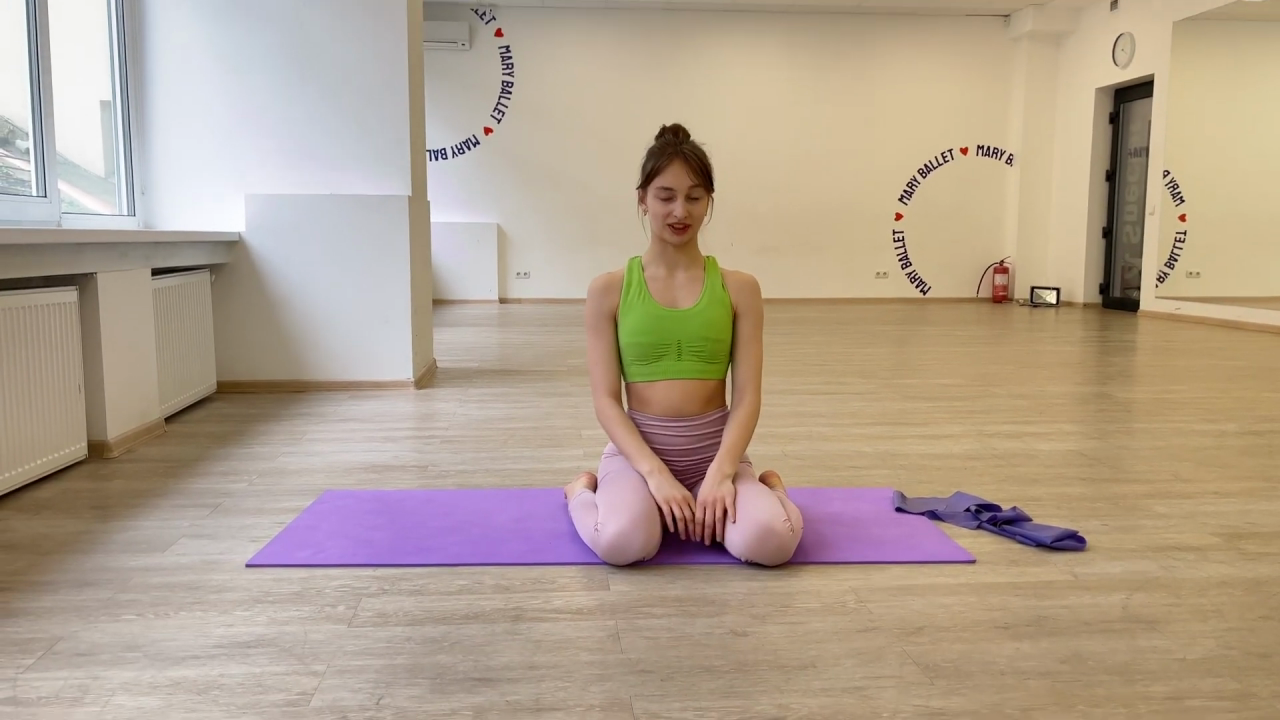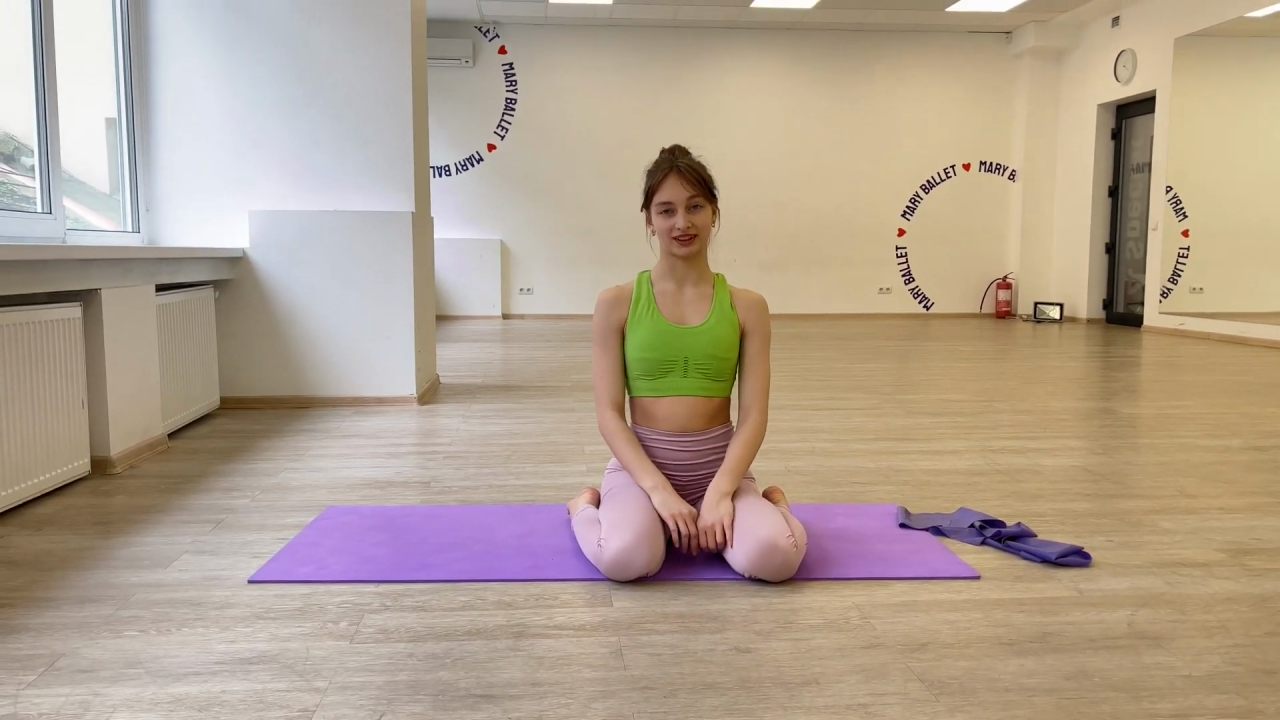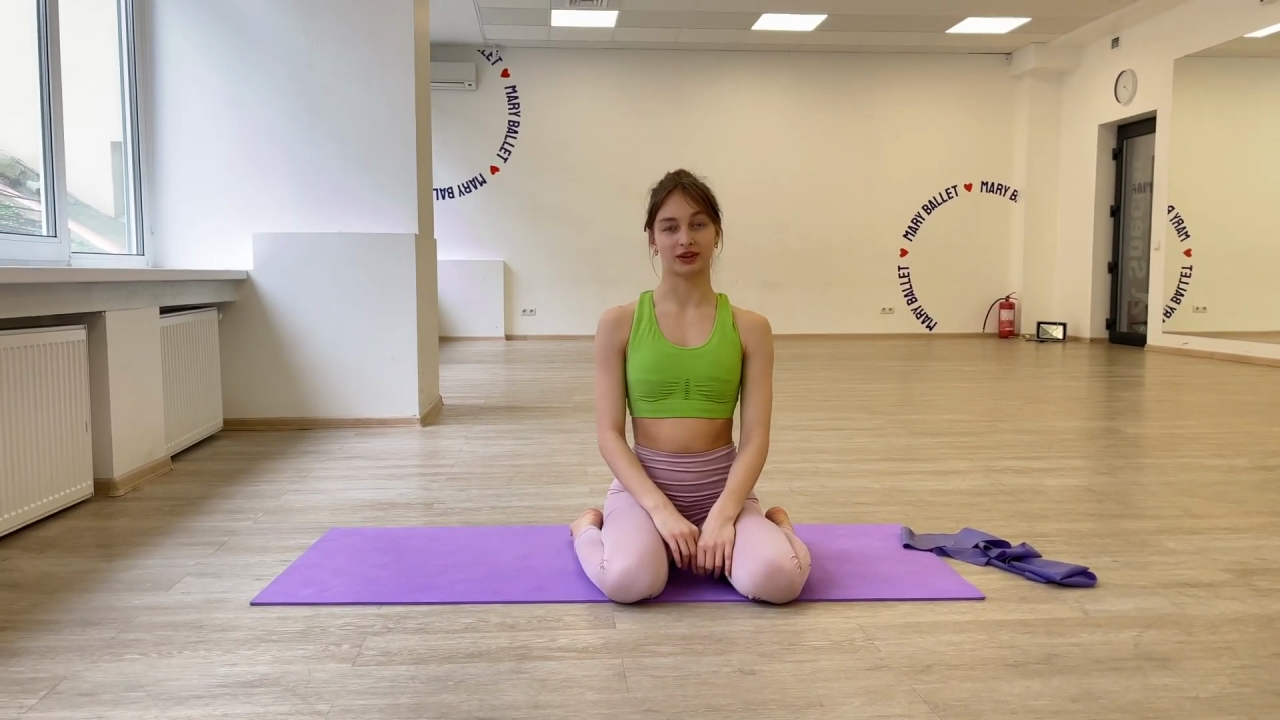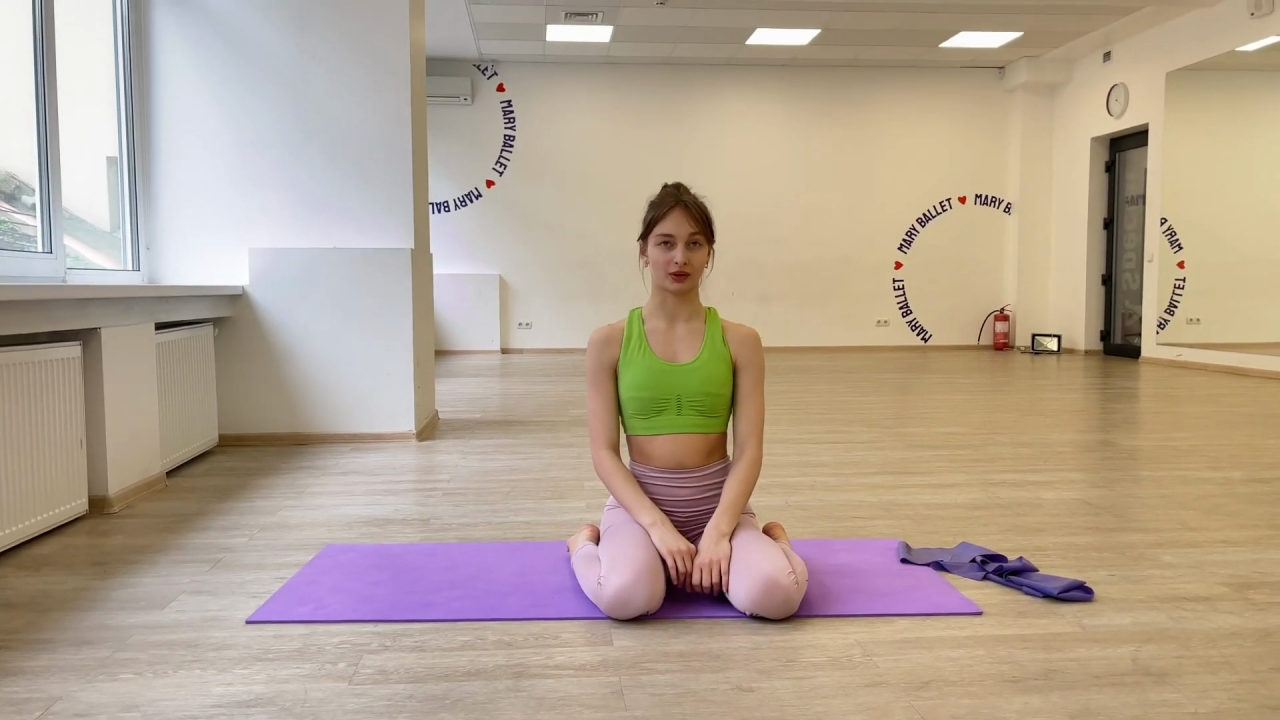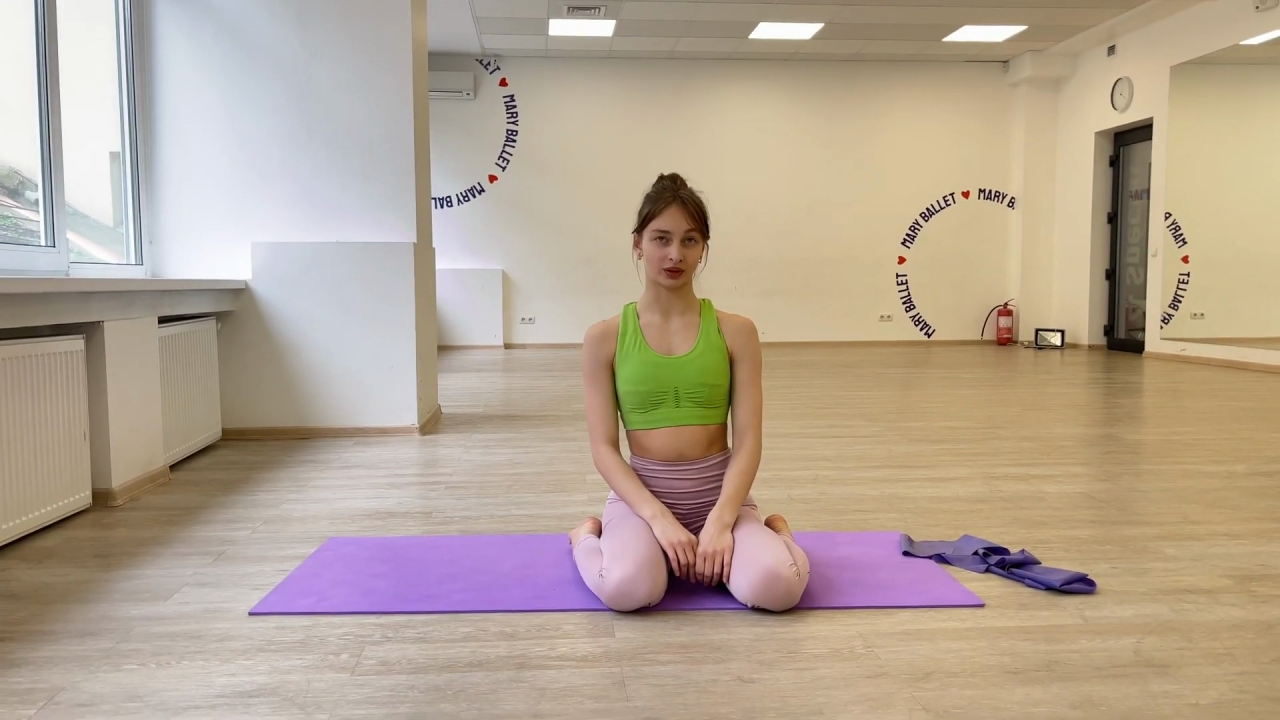
dt=0.5s
person 1, frame 1
left shoulder: (739, 288)
right shoulder: (609, 289)
left elbow: (747, 398)
right elbow: (606, 400)
left wrist: (720, 474)
right wrist: (655, 473)
left hip: (714, 448)
right hip: (637, 448)
left knee: (770, 542)
right knee: (622, 544)
left ankle: (767, 487)
right ankle: (583, 491)
person 1, frame 2
left shoulder: (747, 307)
right shoulder: (617, 303)
left elbow: (754, 416)
right elbow: (609, 413)
left wrist: (720, 490)
right wrist: (659, 489)
left hip: (719, 464)
right hip: (640, 463)
left knee: (773, 557)
right knee: (625, 559)
left ankle: (770, 503)
right ankle: (587, 507)
person 1, frame 3
left shoulder: (750, 328)
right shoulder: (619, 323)
left elbow: (755, 438)
right elbow: (610, 434)
left wrist: (722, 514)
right wrist: (661, 508)
left hip: (722, 485)
right hip: (644, 484)
left knee: (777, 578)
right knee: (628, 581)
left ankle: (774, 525)
right ankle: (588, 528)
person 1, frame 4
left shoulder: (740, 341)
right shoulder: (608, 342)
left elbow: (749, 451)
right elbow: (604, 452)
left wrist: (718, 531)
right wrist: (658, 526)
left hip: (717, 500)
right hip: (639, 500)
left knee: (773, 594)
right knee: (626, 596)
left ankle: (771, 539)
right ankle: (586, 544)
person 1, frame 5
left shoulder: (736, 332)
right shoulder: (605, 337)
left elbow: (748, 441)
right elbow: (604, 448)
left wrist: (720, 521)
right wrist: (659, 518)
left hip: (718, 492)
right hip: (641, 493)
left knee: (775, 587)
right knee: (627, 590)
left ankle: (773, 532)
right ankle: (587, 537)
